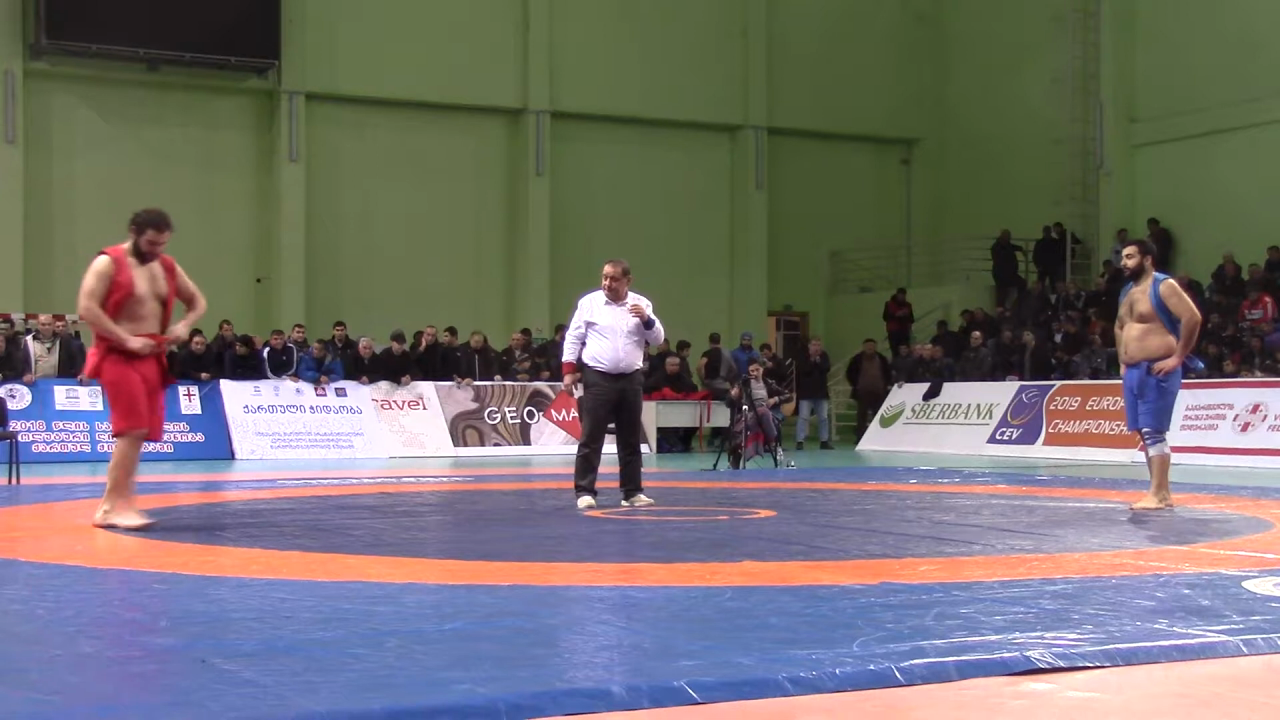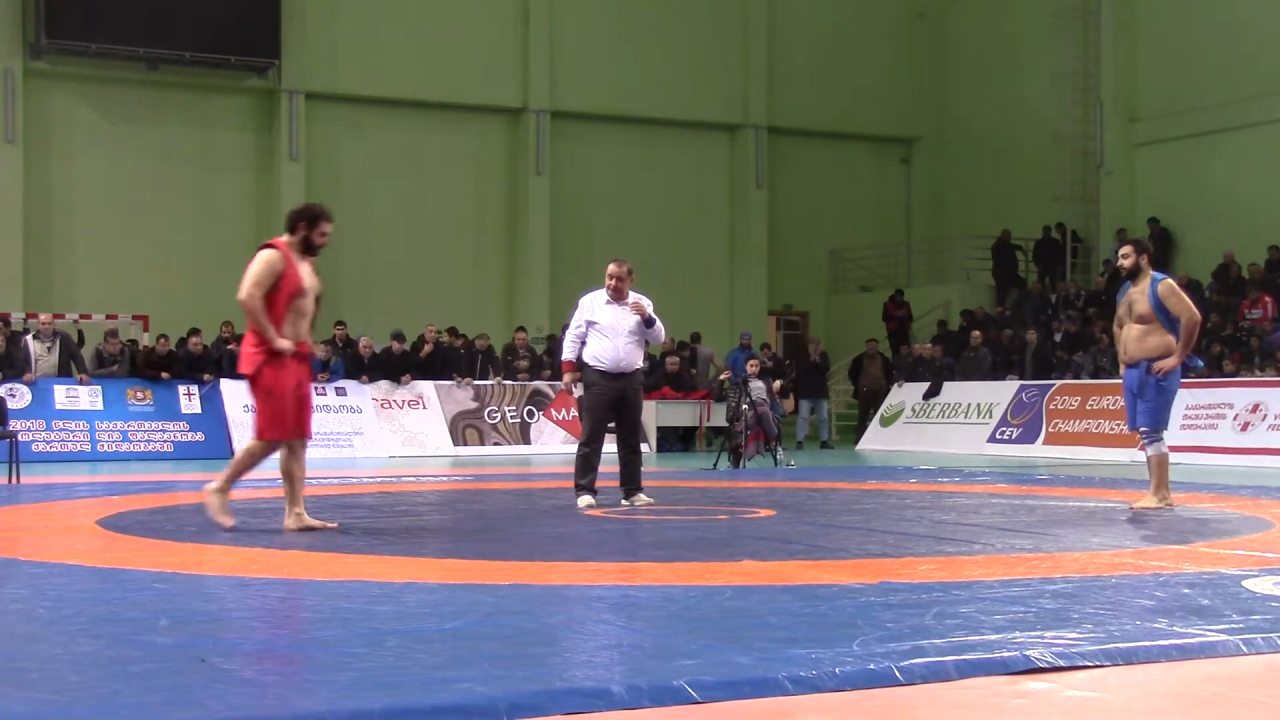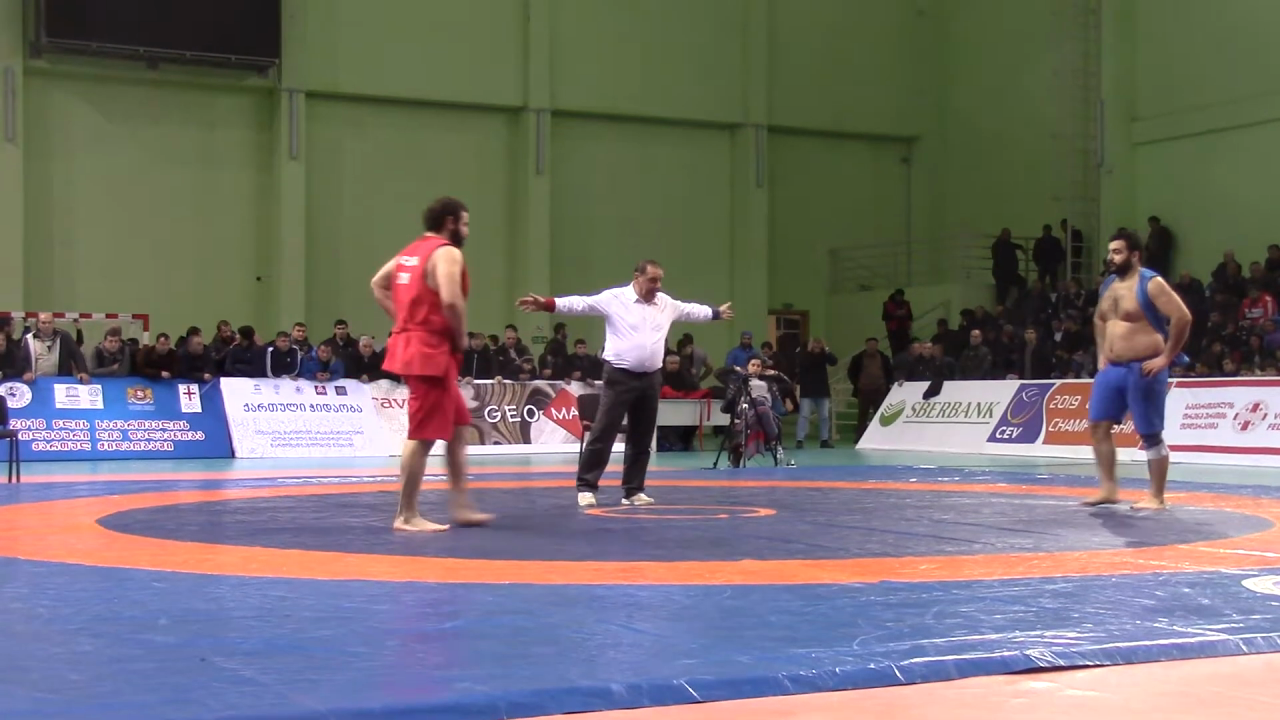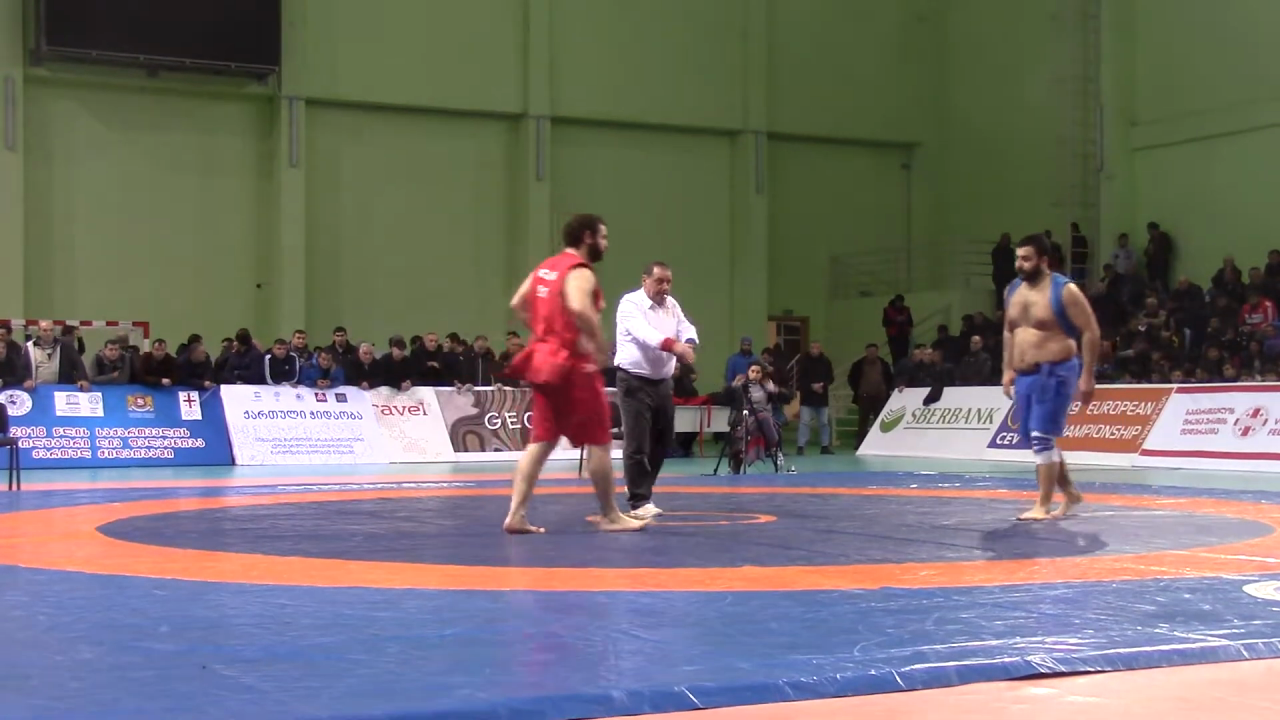
dt=1s
person 1, frame 1
left shoulder: (168, 267)
right shoulder: (108, 263)
left elbow: (198, 301)
right elbow: (87, 309)
left wrist: (185, 324)
right wrist: (127, 339)
left hip: (150, 359)
right hip: (116, 357)
left knee: (135, 437)
right knee: (132, 431)
left ankle: (107, 510)
right ankle: (124, 506)
person 1, frame 2
left shoulder: (306, 262)
right shoulder: (273, 256)
right elbow: (247, 296)
left wrist: (307, 343)
right wrist: (275, 339)
left hip: (295, 359)
right hip: (270, 358)
left knee: (298, 438)
right knee: (274, 436)
left ankle: (296, 512)
right ankle: (219, 489)
person 1, frame 3
left shoulder: (410, 252)
right shoulder: (447, 253)
left elbow: (377, 285)
right elbow: (450, 300)
right wrist: (460, 337)
left hip: (412, 347)
right hip: (433, 352)
left knee: (458, 428)
right knee: (423, 436)
left ankle: (461, 507)
right ankle: (407, 515)
person 1, frame 4
left shoulder: (545, 268)
right shoulder: (580, 273)
left elbow: (517, 305)
right elbow: (580, 310)
right wrist: (599, 346)
left hip: (546, 362)
right hip: (572, 366)
left knee: (540, 441)
right knee: (599, 440)
left ankle: (516, 514)
right ankle: (610, 516)
person 2, frame 1
left shoulder: (1163, 286)
right shoulder: (1127, 292)
left elbow: (1192, 318)
right elbow: (1120, 327)
left wrist: (1178, 357)
right wrist: (1123, 360)
left hip: (1157, 371)
right hip: (1132, 372)
left knee: (1153, 432)
right knee: (1145, 433)
left ankle: (1156, 494)
right ankle: (1163, 492)
person 2, frame 2
left shoulder: (1162, 285)
right shoulder: (1125, 291)
left elbow: (1192, 317)
right elbow: (1118, 327)
left wrist: (1178, 357)
right wrist: (1122, 360)
left hip: (1157, 371)
right hip: (1132, 371)
left knee: (1150, 431)
right knee: (1146, 433)
left ankle: (1156, 494)
right ankle: (1164, 492)
person 2, frame 3
left shoulder: (1151, 284)
right shoulder: (1107, 285)
left elbow: (1181, 317)
right elbow: (1100, 320)
left wrist: (1166, 356)
right wrist: (1103, 354)
left hip: (1144, 370)
right hip: (1112, 369)
left knee: (1149, 434)
right knee: (1098, 426)
left ankle: (1156, 496)
right ankle: (1108, 488)
person 2, frame 4
left shoulder: (1065, 291)
right shoulder: (1013, 290)
left elbow: (1091, 333)
left wrist: (1087, 376)
right wrist: (1007, 370)
left hip: (1054, 375)
right hip: (1022, 378)
left knee: (1043, 439)
right knee: (1033, 442)
left ankle: (1044, 505)
right ankle: (1070, 492)
person 3, frame 1
left shoulder: (641, 303)
right shoulder: (589, 303)
left elbow: (657, 339)
right elbow: (573, 338)
left wrist: (646, 320)
right wrist: (569, 370)
left hip: (631, 380)
right hip: (598, 379)
left knee: (631, 440)
right knee: (590, 438)
left ankle: (632, 492)
right ankle: (585, 492)
person 3, frame 2
left shoulder: (642, 303)
right shoulder: (590, 301)
left elbow: (658, 338)
right elbow: (573, 336)
left wrist: (647, 317)
right wrist: (568, 368)
left hip: (631, 379)
right hip: (598, 378)
left knee: (631, 439)
right knee: (591, 437)
left ankle: (632, 491)
right ankle: (585, 491)
person 3, frame 3
left shoulder: (666, 303)
right shoulder: (614, 298)
left elbow: (691, 310)
right elbow: (581, 303)
left wrist: (716, 313)
right wrist: (547, 304)
left hip: (650, 378)
right hip: (620, 376)
left knee: (642, 437)
right knee: (603, 431)
left ankle: (633, 490)
right ankle: (586, 487)
person 3, frame 4
left shoulder: (671, 305)
right shoulder: (630, 303)
left elbow: (686, 328)
right elbow: (642, 332)
left wrist: (688, 344)
right wrist: (673, 345)
left hip: (663, 382)
right hip: (635, 382)
left knee: (663, 440)
right knee: (637, 444)
left ankle: (642, 487)
right ankle: (639, 500)
